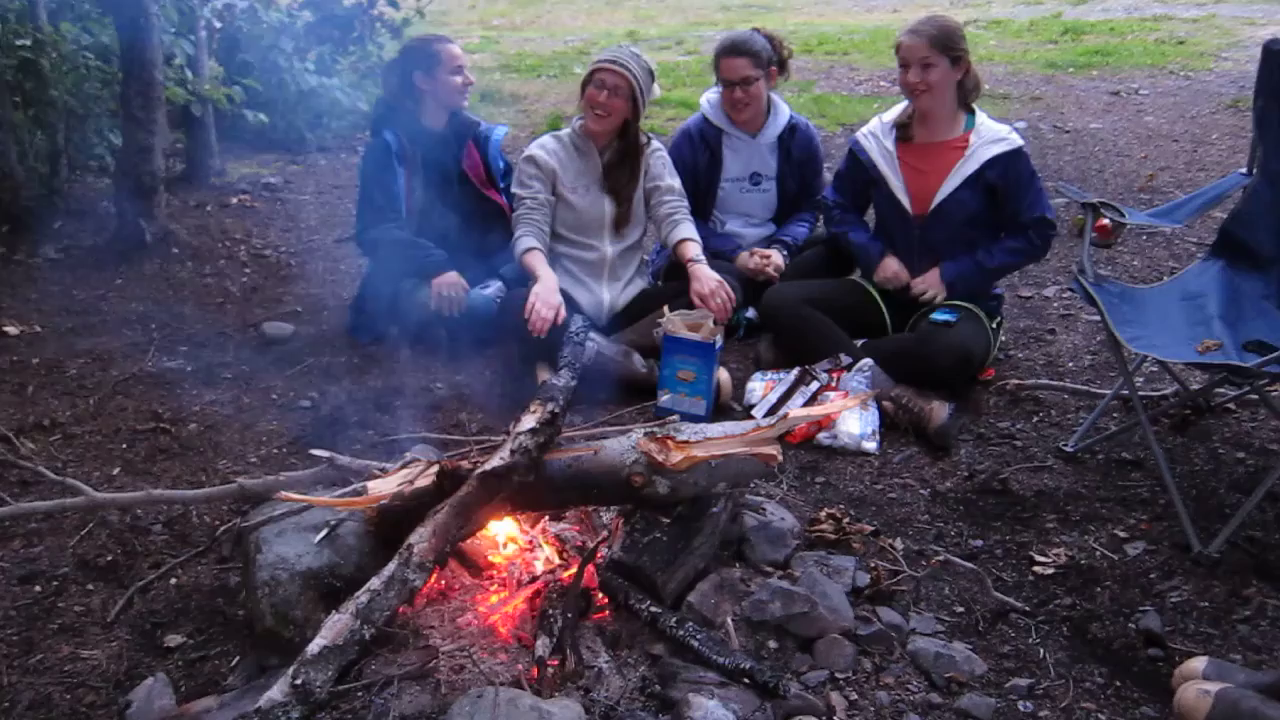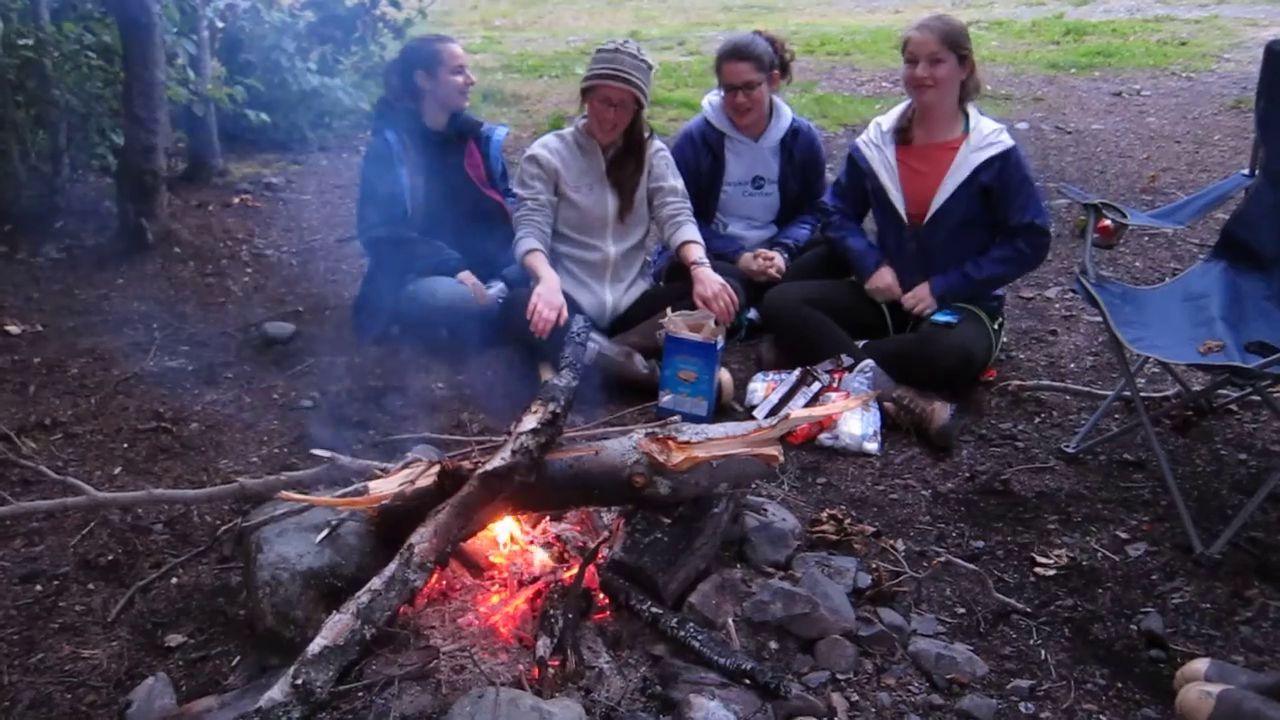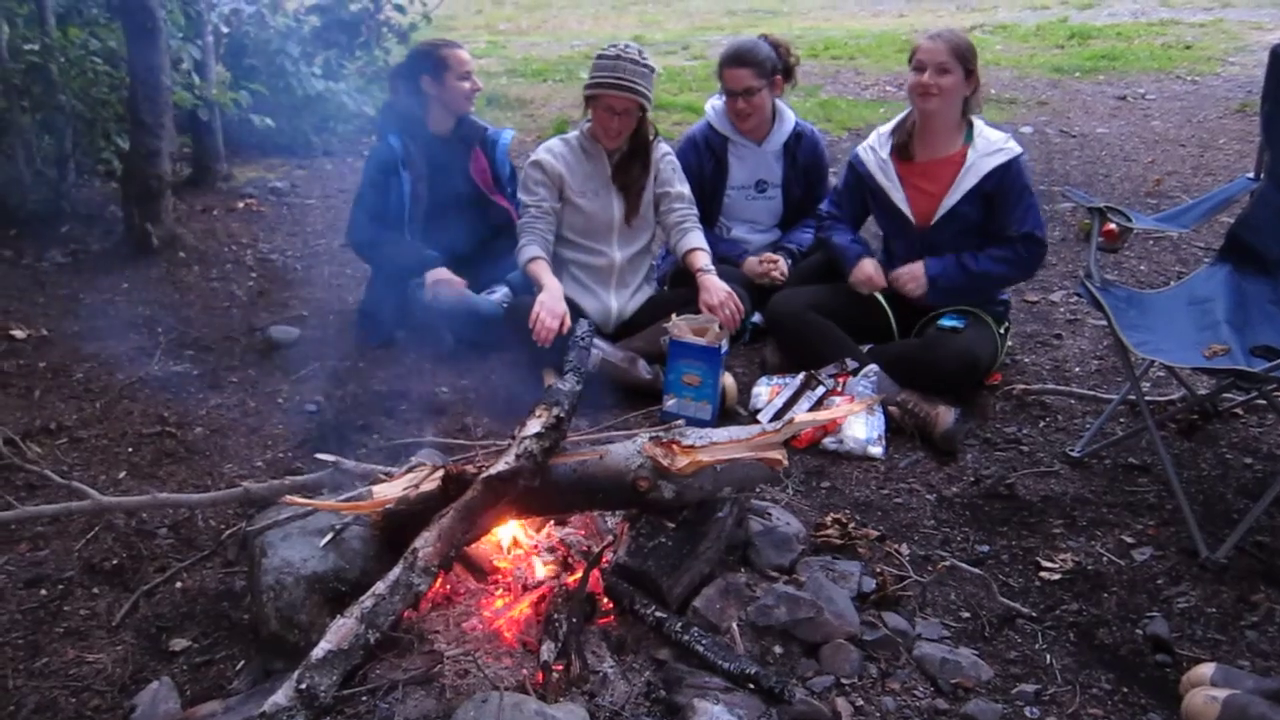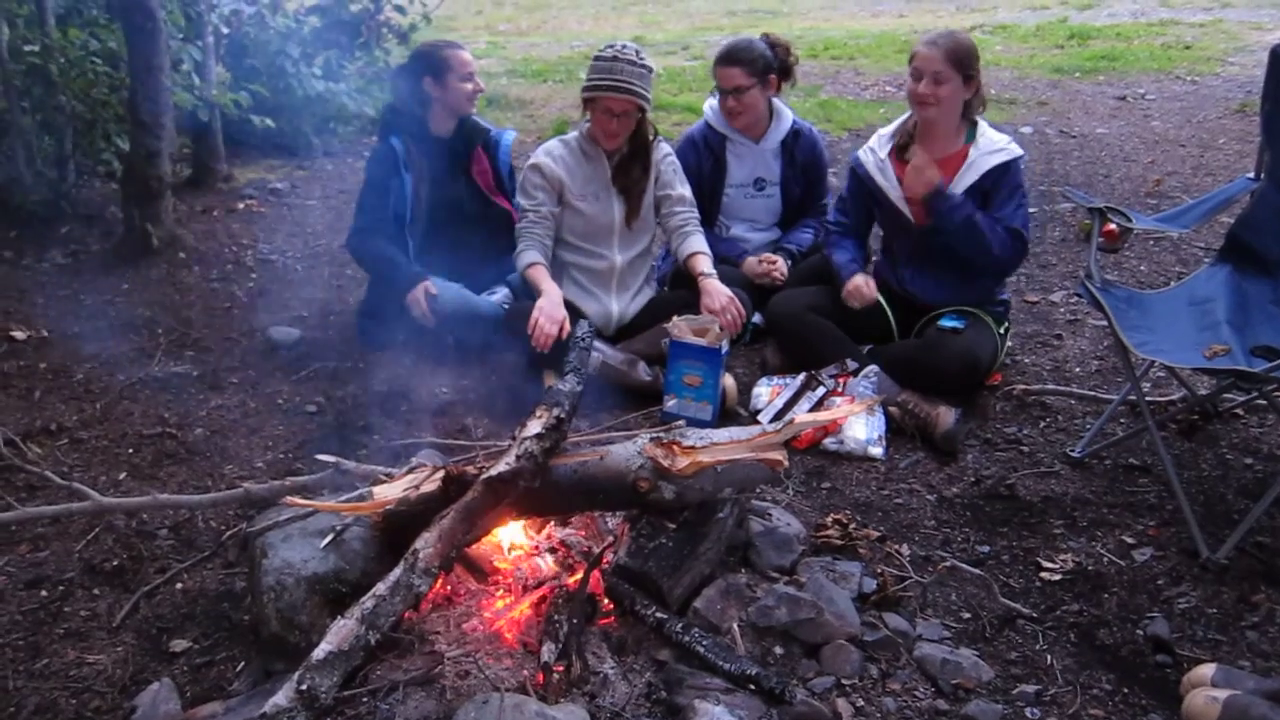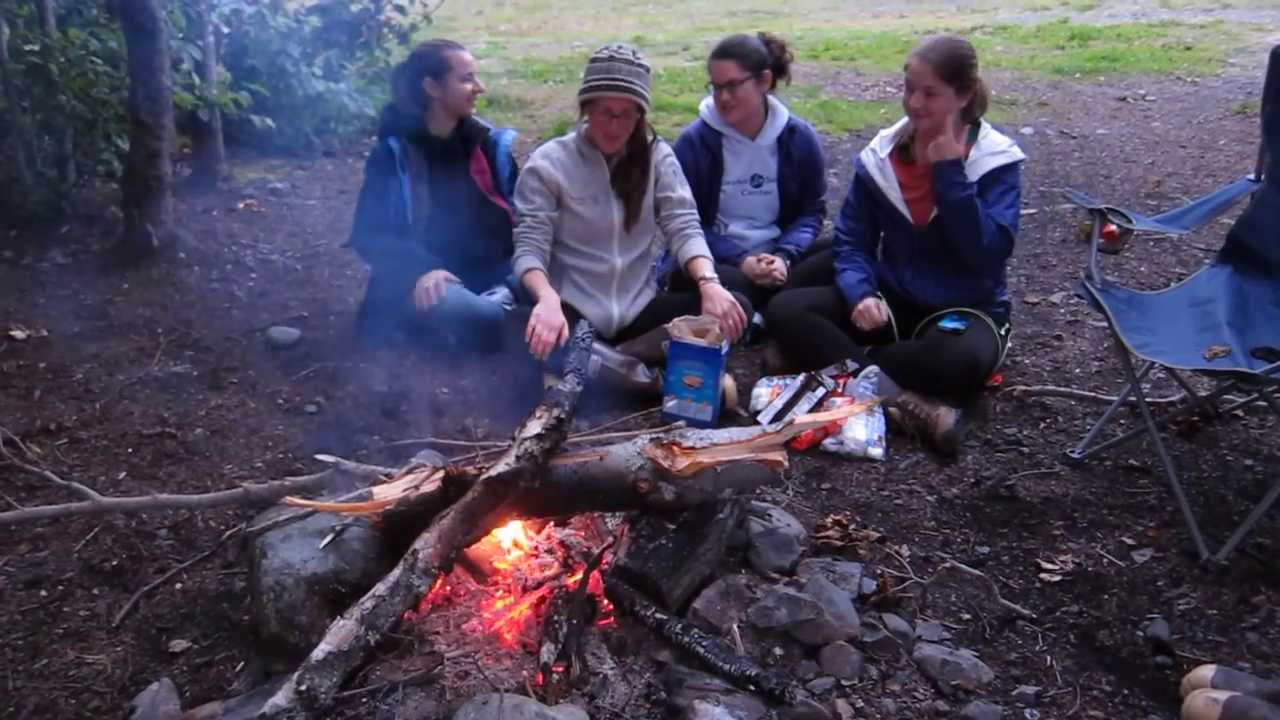
dt=0.2s
person 1, frame 1
left shoulder: (997, 152)
right shoulder: (876, 138)
left elbow: (1035, 233)
right elbow: (838, 208)
left wrist: (954, 273)
right wrist: (874, 256)
left hip: (961, 300)
right hip: (886, 292)
left knee: (951, 354)
right knee: (779, 303)
left ankle: (831, 357)
right ankle: (896, 395)
person 1, frame 2
left shoulder: (992, 152)
right shoulder: (877, 142)
left elbow: (1029, 242)
right elbow: (839, 214)
left wrist: (944, 288)
right wrist: (868, 264)
left hip: (960, 303)
right hip: (887, 295)
left knee: (953, 356)
right knee: (781, 304)
left ankle: (836, 358)
right ankle: (895, 395)
person 1, frame 3
left shoulder: (996, 161)
right shoulder: (878, 151)
left elbow: (1026, 254)
right elbow: (834, 217)
left wrist: (939, 271)
right wrist: (854, 257)
left hip: (965, 309)
right hip: (891, 299)
left knee: (958, 360)
right knee: (785, 308)
left ankle: (836, 361)
right ankle: (904, 400)
person 1, frame 4
left shoulder: (995, 160)
right shoulder: (879, 154)
left elbow: (1006, 255)
right elbow: (843, 229)
left wrist: (939, 198)
right wrist: (851, 273)
left hip: (965, 309)
right hip: (890, 299)
left knee: (958, 361)
right knee: (785, 309)
left ankle: (837, 364)
right ankle: (901, 399)
person 1, frame 5
left shoulder: (996, 161)
right shoulder: (880, 156)
left elbow: (988, 252)
right elbow: (851, 240)
left wrist: (950, 173)
right wrist: (861, 294)
left hip: (966, 309)
right hip: (891, 299)
left knee: (959, 361)
right knee: (785, 310)
left ankle: (838, 364)
right ankle: (901, 398)
person 2, frame 1
left shoulder: (649, 154)
right shoulder: (544, 155)
left elbow: (674, 215)
right elbow: (529, 231)
left wrist: (697, 264)
right wrist: (546, 280)
left hip: (629, 301)
right hip: (569, 303)
left knee: (721, 293)
right knee: (521, 308)
right ankle: (650, 369)
person 2, frame 2
left shoulder: (651, 153)
right shoulder: (547, 154)
left elbow: (677, 217)
right elbow: (530, 231)
left wrist: (700, 266)
right wrist: (548, 280)
left hip: (632, 302)
right hip: (571, 304)
left knee: (725, 295)
right knee: (520, 308)
right ankle: (654, 369)
person 2, frame 3
left shoulder: (657, 156)
right shoulder: (552, 158)
left elbow: (682, 222)
right elbow: (533, 237)
left wrist: (705, 274)
right wrist: (551, 288)
left hip: (637, 306)
right hip: (575, 308)
left knee: (732, 301)
right knee: (523, 316)
right ankle: (651, 373)
person 2, frame 4
left shoulder: (657, 156)
right shoulder: (551, 161)
left elbow: (684, 224)
right elbow: (532, 242)
left wrist: (707, 278)
right wrist: (550, 294)
left hip: (638, 308)
right hip: (575, 311)
left knee: (733, 305)
right knee: (522, 320)
right ankle: (649, 375)
person 2, frame 5
left shoulder: (656, 156)
right shoulder: (549, 163)
left elbow: (684, 227)
right elbow: (530, 246)
left wrist: (709, 282)
right wrist: (547, 299)
left hip: (638, 309)
right hip: (574, 312)
left knee: (735, 309)
right knee: (523, 328)
right ankle: (657, 378)
person 3, frame 1
left shoulder: (478, 136)
right shoulder: (386, 148)
left elbow: (511, 197)
right elbow: (374, 232)
right wrist: (434, 265)
left hip: (487, 264)
right hip: (421, 274)
right knee: (427, 300)
person 3, frame 2
left shoulder: (478, 136)
right shoulder: (389, 148)
left elbow: (505, 201)
right elbow: (377, 232)
right wrist: (449, 266)
left hip: (488, 263)
right hip: (427, 274)
right knee: (430, 298)
person 3, frame 3
left shoulder: (485, 141)
right shoulder: (393, 153)
left elbow: (515, 207)
right elbow: (364, 232)
right wrist: (423, 266)
left hip: (492, 269)
right hip: (429, 279)
right knee: (440, 304)
person 3, frame 4
left shoulder: (487, 141)
right shoulder: (394, 155)
left elbow: (516, 209)
right elbow: (365, 236)
right wrist: (408, 280)
left hip: (493, 270)
right hip: (434, 280)
right knee: (439, 305)
person 3, frame 5
left shoulder: (489, 142)
right shoulder: (393, 155)
right elbow: (368, 235)
right wrist: (421, 269)
left hip: (493, 270)
right hip: (433, 277)
right knee: (437, 304)
person 4, frame 1
left shoulder: (800, 134)
right shoulder: (692, 136)
left elbow: (808, 207)
left wrist: (781, 250)
right wrist: (734, 256)
left hip: (771, 256)
right hip: (714, 257)
right knee: (680, 266)
left ankle: (750, 310)
person 4, frame 2
left shoulder: (803, 137)
right shoulder: (694, 138)
left elbow: (811, 210)
left wrist: (782, 253)
right wrist: (737, 258)
left hip: (772, 257)
right hip: (713, 258)
right knee: (679, 268)
left ankle: (753, 310)
person 4, frame 3
left shoulder: (806, 141)
right shoulder: (698, 142)
left elbow: (814, 214)
left wrist: (786, 257)
right wrist: (741, 261)
left hip: (777, 261)
right hip: (718, 263)
person 4, frame 4
left shoulder: (804, 140)
right shoulder: (697, 142)
left elbow: (813, 213)
left wrist: (785, 257)
right wrist: (741, 261)
left hip: (777, 260)
right hip: (719, 262)
left ankle: (758, 314)
person 4, frame 5
left shoulder: (801, 137)
right shoulder: (694, 140)
left elbow: (812, 211)
left wrist: (784, 257)
right wrist: (740, 260)
left hip: (777, 259)
right hip: (719, 262)
right knee: (685, 274)
left ankle: (757, 315)
